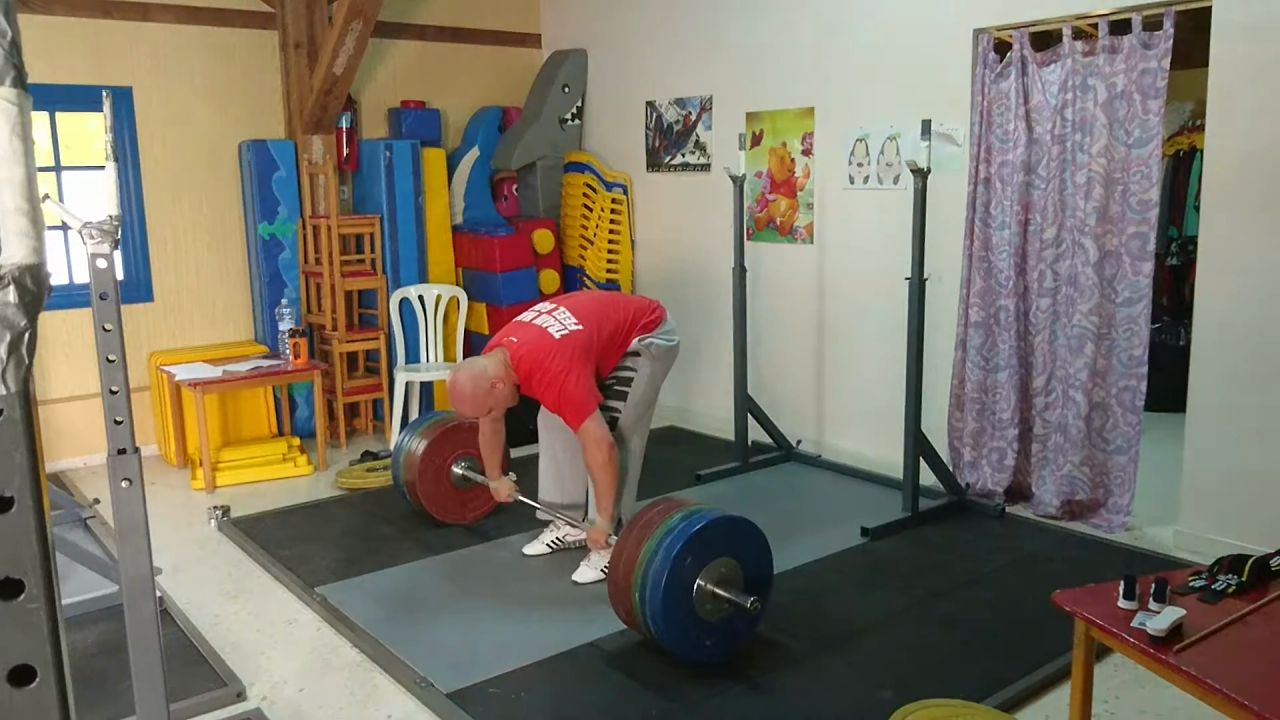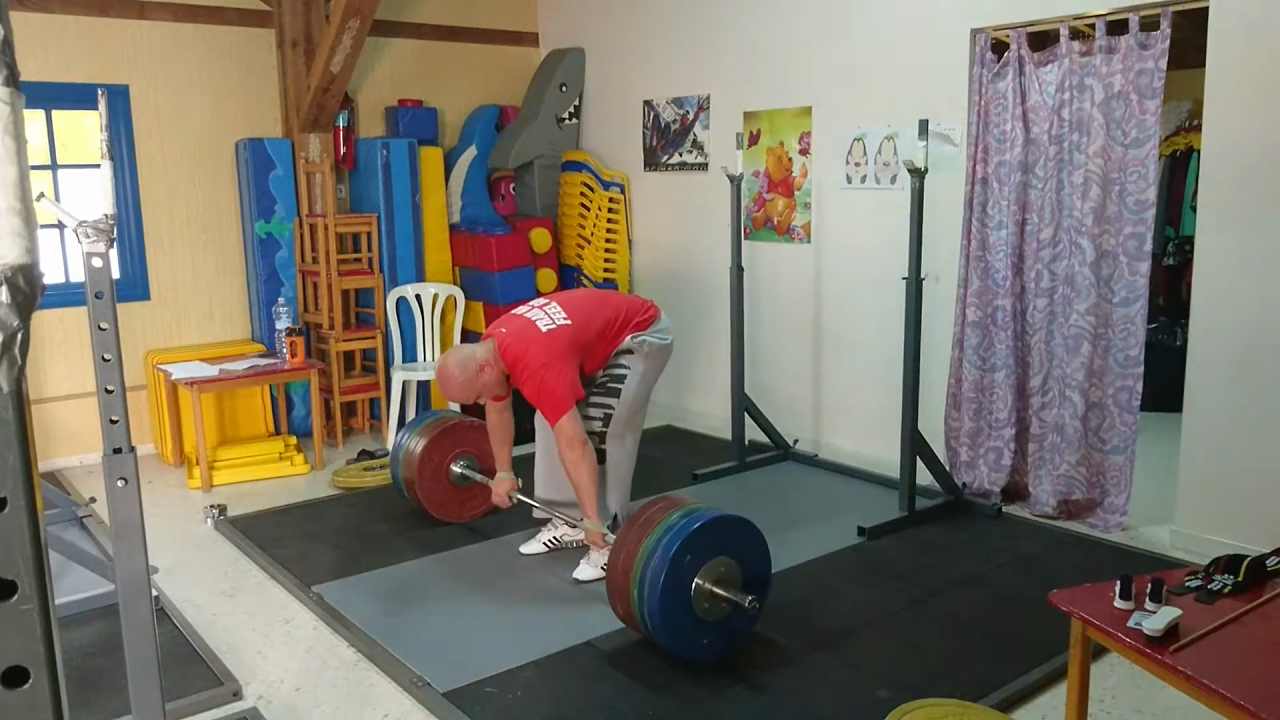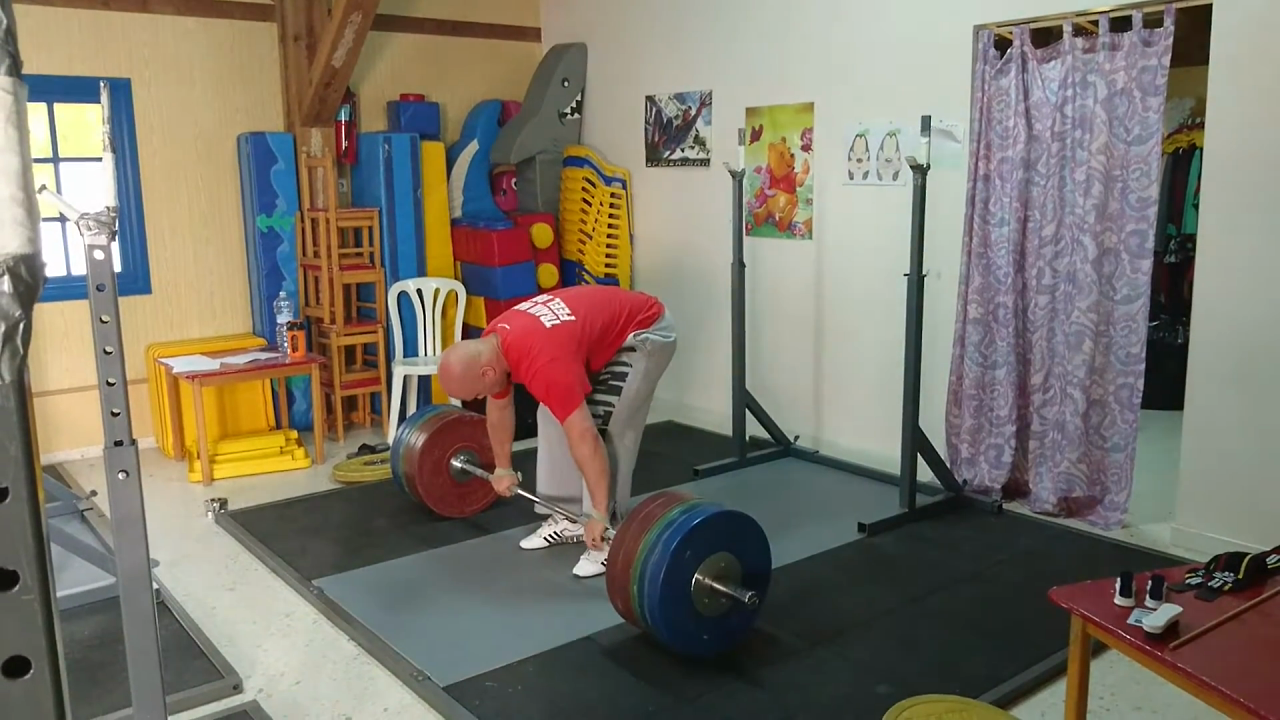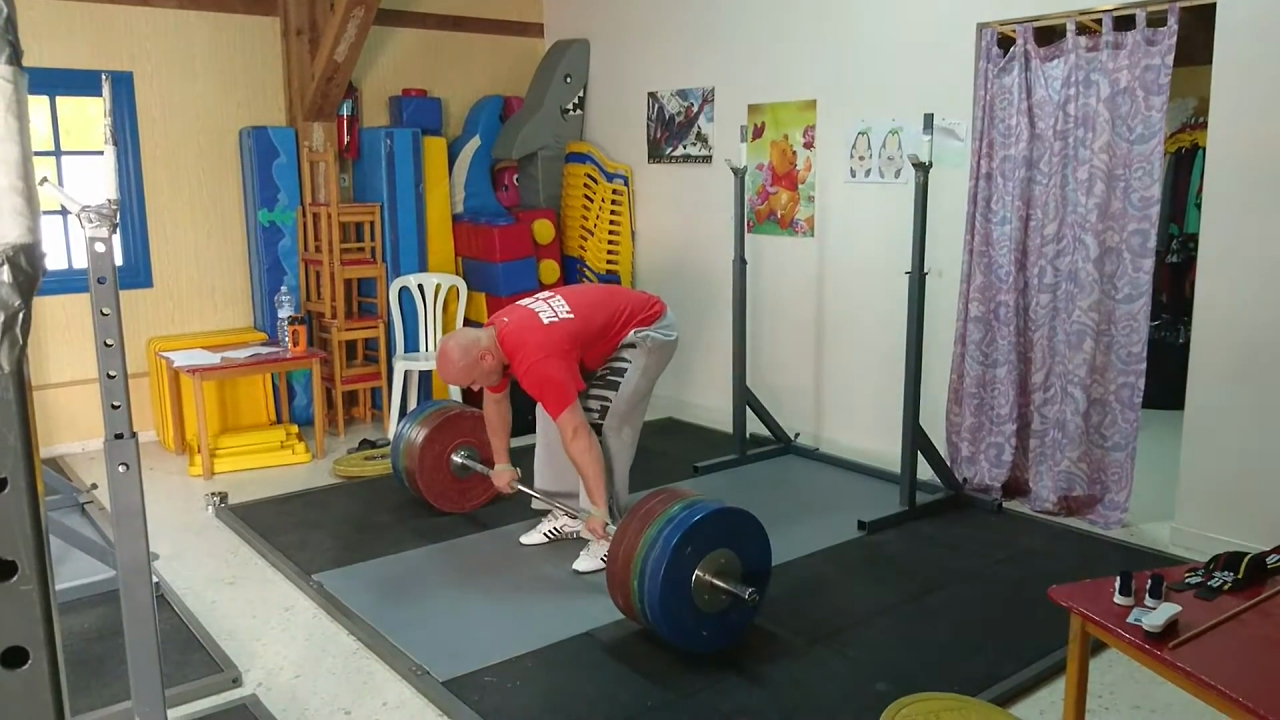
dt=0.7s
person 1, frame 1
left shoulder: (552, 373)
right shoulder: (493, 359)
left elbow: (601, 446)
right elbow: (490, 422)
left wrist: (603, 522)
right wrist: (496, 479)
left hip: (648, 335)
right hip: (605, 329)
left knee: (612, 431)
right knee: (555, 421)
left ankle: (612, 543)
right ankle: (570, 523)
person 1, frame 2
left shoulder: (538, 366)
right shoulder: (489, 348)
left elbow: (575, 443)
right elbow: (499, 411)
left wrist: (593, 520)
right wrist: (504, 473)
left hip: (641, 334)
right hip: (599, 331)
left knee: (601, 431)
right knee: (552, 421)
left ankle: (608, 541)
right ankle: (568, 522)
person 1, frame 3
left shoulder: (542, 363)
right shoulder: (491, 343)
left elbow: (585, 438)
right elbow: (499, 407)
left wrist: (599, 515)
right wrist: (503, 468)
left hip: (645, 332)
right hip: (604, 326)
left knee: (604, 428)
right knee: (554, 416)
right ankle: (569, 518)
person 1, frame 4
left shoulder: (537, 359)
right shoulder: (491, 336)
left elbow: (577, 433)
right elbow: (495, 400)
left wrist: (598, 509)
right wrist: (502, 464)
left hip: (647, 330)
right hip: (606, 325)
left knee: (600, 423)
right knee: (553, 411)
left ankle: (608, 532)
right ankle: (568, 514)
